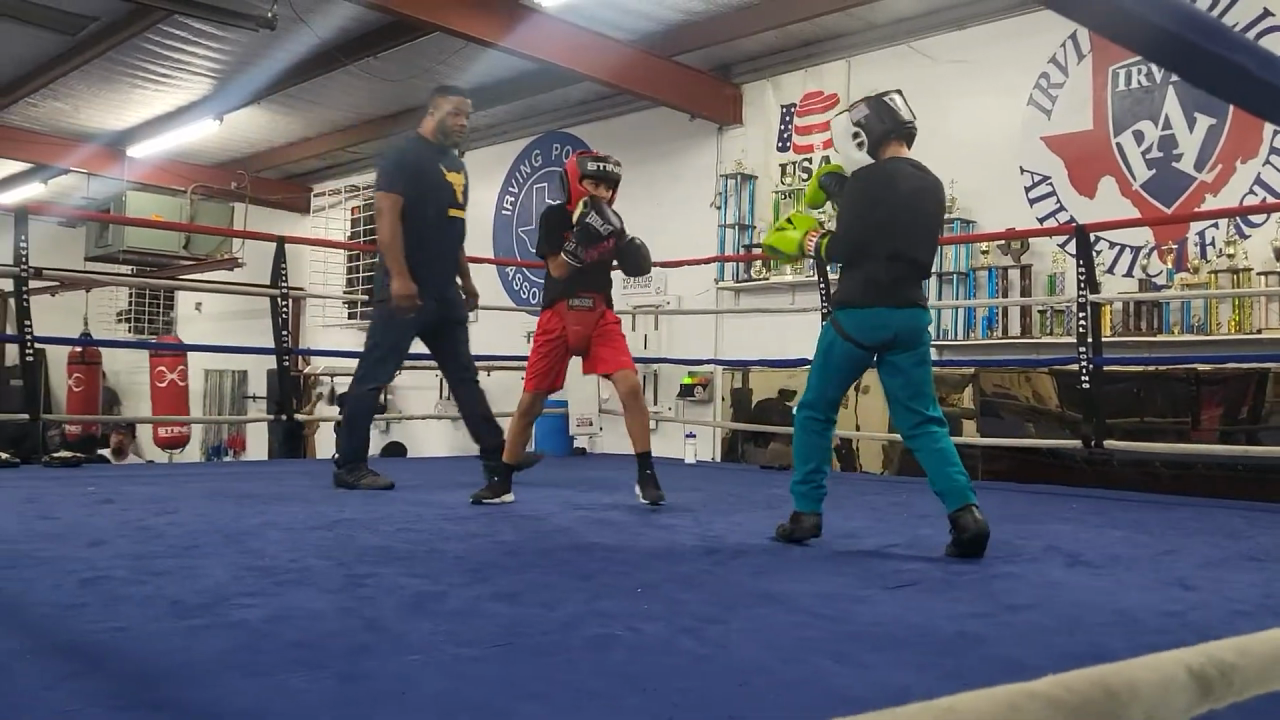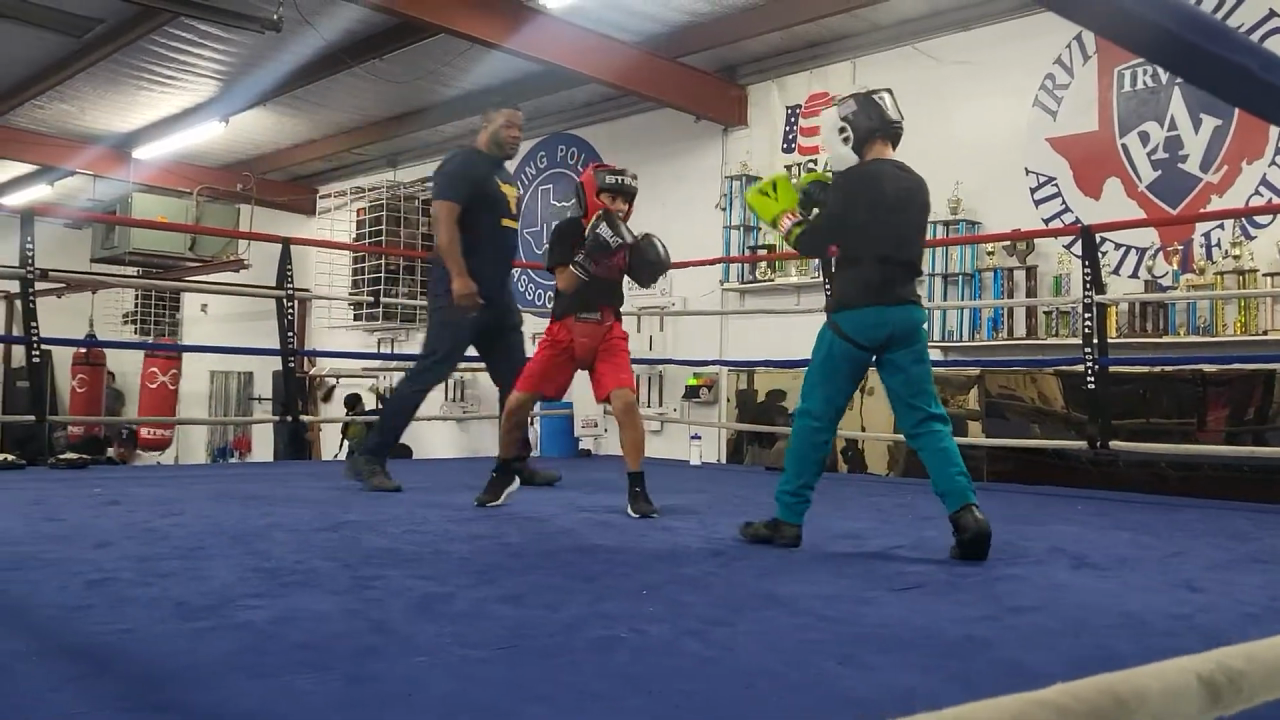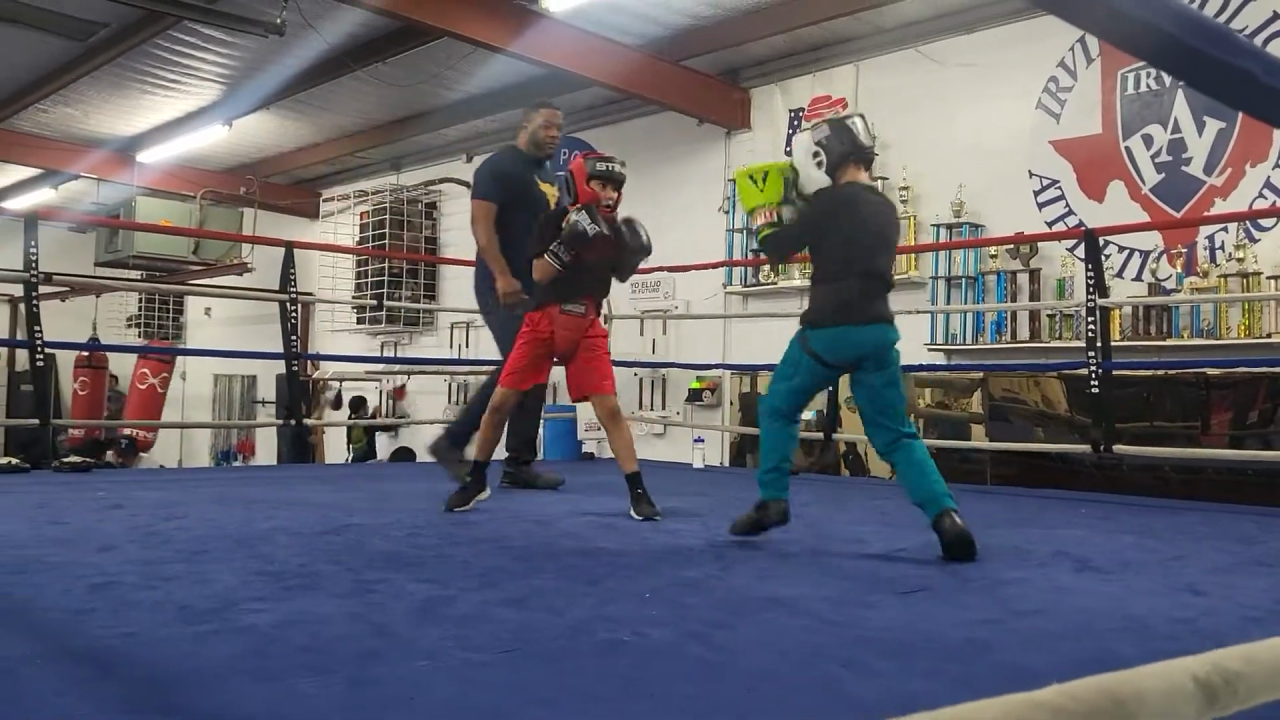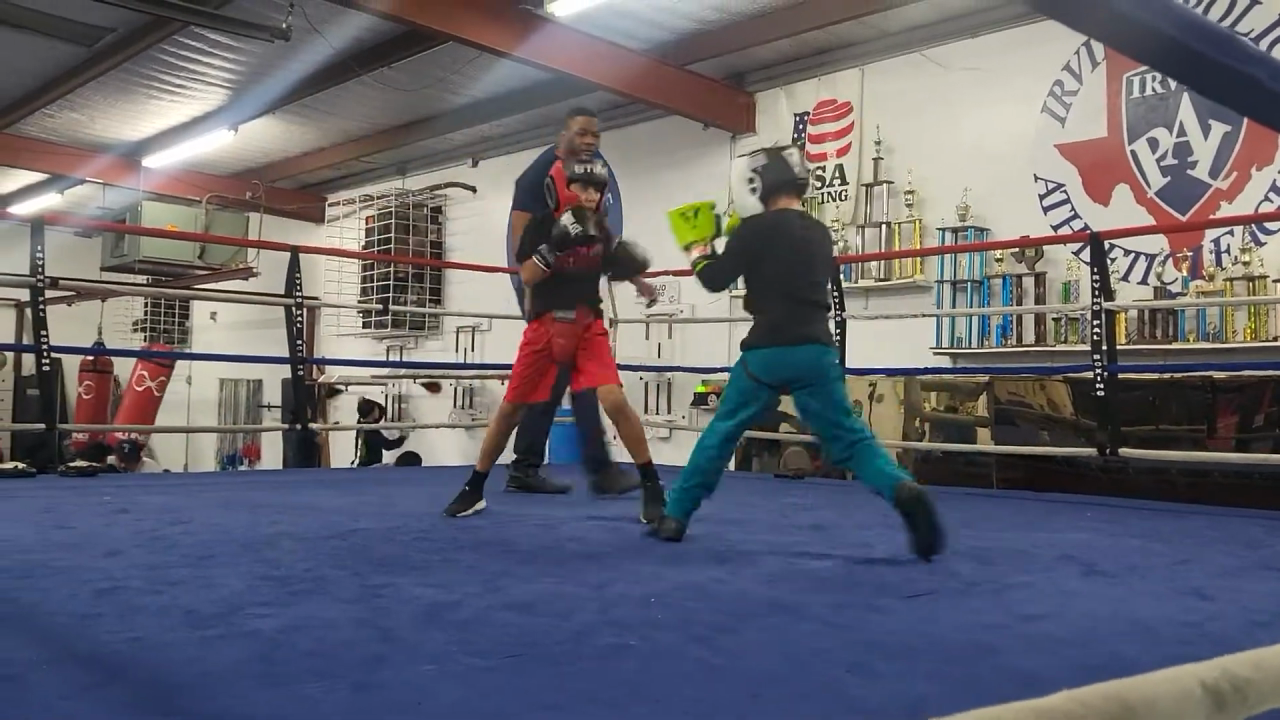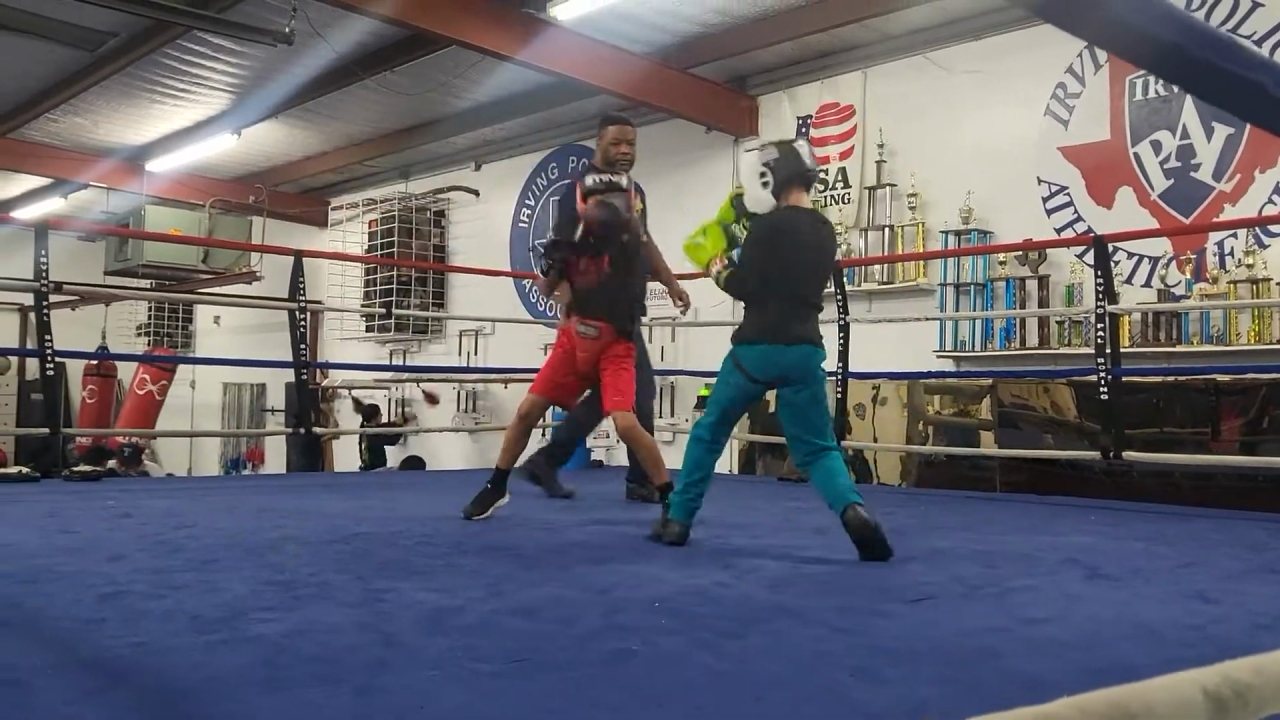
dt=0.2s
person 1, frame 1
left shoulder: (871, 178)
right shoulder: (931, 185)
left elbow: (844, 247)
left wrist: (804, 237)
right wrist: (839, 189)
left hip: (861, 312)
right hip: (910, 314)
left knee: (816, 410)
right knee: (922, 420)
left ankle: (806, 512)
right ankle: (965, 512)
person 1, frame 2
left shoulder: (856, 180)
right shoulder: (916, 185)
left elbow: (816, 243)
left wrist: (784, 215)
right wrist: (826, 199)
left hip: (855, 313)
right hip: (905, 313)
left knee: (815, 416)
right knee: (925, 420)
left ankle: (787, 518)
right ankle: (966, 512)
person 1, frame 3
left shoulder: (830, 200)
right shoulder: (884, 208)
left elbow: (779, 247)
left wrist: (763, 206)
right wrist: (799, 208)
left hip: (829, 330)
right hip: (877, 330)
left knee: (777, 409)
right knee: (896, 436)
left ankle: (773, 501)
right ankle: (945, 517)
person 1, frame 4
left shoulder: (760, 228)
right shoulder: (820, 234)
left elbow: (715, 278)
left wrist: (695, 241)
left hip: (768, 351)
right hip: (816, 351)
left knee: (722, 435)
right knee: (853, 442)
left ankle: (675, 516)
right ankle: (904, 491)
person 1, frame 5
left shoulder: (771, 225)
right shoulder: (825, 231)
left elbow: (743, 286)
left wrist: (714, 259)
left hip: (757, 348)
right hip: (805, 350)
left knee: (710, 431)
right knee: (817, 447)
left ankle: (677, 519)
right ankle: (854, 511)
person 2, frame 1
left shoulder: (456, 164)
right shoulder: (405, 155)
right elbow: (387, 217)
left wrist: (465, 280)
right wrist: (397, 276)
left hip: (443, 289)
right hip: (409, 287)
left knee: (464, 374)
right knee: (375, 372)
left ankle: (495, 455)
right ankle: (350, 464)
person 2, frame 2
left shoulder: (506, 177)
right shoulder: (460, 166)
right elbow: (444, 223)
right wrist: (459, 278)
left hip: (497, 293)
right hip: (461, 293)
left knee: (514, 380)
right knee: (429, 373)
left ankle: (516, 463)
right ankle: (370, 457)
person 2, frame 3
left shoulder: (548, 175)
right shoulder: (501, 166)
right elbow: (482, 223)
right wrist: (502, 276)
left hip: (536, 289)
right hip: (506, 289)
left knee: (535, 378)
left ankle: (520, 464)
right ankle: (452, 443)
person 2, frame 4
right shoulder: (540, 175)
right elbow: (520, 234)
left wrist: (635, 278)
right wrist: (534, 287)
left knee: (551, 381)
left ankle: (524, 469)
right ankle: (601, 469)
person 2, frame 5
left shoulder: (634, 189)
left elbow: (644, 245)
left wrist: (671, 283)
right wrist: (572, 304)
left knee: (606, 395)
right knee: (637, 389)
left ankle: (545, 462)
right ankle: (641, 481)
person 3, frame 1
left shoulder: (611, 221)
right shoulder: (555, 216)
left elbow: (623, 262)
right elbow: (557, 271)
left wrist: (633, 258)
right wrist: (583, 236)
left hip: (600, 317)
right hip: (558, 318)
left knee: (631, 386)
right knee: (530, 402)
left ankle: (646, 475)
right ankle: (502, 481)
person 3, frame 2
left shoulder: (623, 235)
right shoulder: (567, 230)
left elbow: (641, 277)
right elbow: (565, 283)
left wrist: (649, 265)
right wrist: (593, 250)
left hip: (608, 330)
right hip: (565, 329)
left knee: (626, 403)
right knee: (516, 405)
left ankle: (637, 490)
right ankle: (502, 475)
person 3, frame 3
left shoulder: (612, 228)
right shoulder: (555, 219)
left elbow: (621, 273)
right elbow: (540, 274)
left wrist: (632, 254)
right wrist: (569, 240)
left hip: (587, 326)
right hip: (543, 320)
left knee: (608, 406)
right knee: (501, 402)
left ankle: (637, 491)
right ankle: (476, 480)
person 3, frame 4
left shoulder: (600, 231)
right shoulder: (542, 225)
left elbow: (617, 267)
right elbow: (528, 276)
left wrist: (628, 264)
right wrist: (558, 243)
left hip: (588, 329)
right hip: (544, 329)
left knee: (615, 401)
right knee: (509, 411)
left ankle: (651, 485)
right ankle: (474, 489)
person 3, frame 5
left shoulder: (625, 235)
right shoulder: (572, 235)
left elbow: (643, 247)
right elbow: (549, 289)
left wrist: (623, 216)
right wrist: (552, 260)
left hip: (615, 346)
right hip: (575, 337)
left knee: (625, 423)
right knee: (528, 411)
left ankle: (671, 497)
right ankle: (496, 487)
